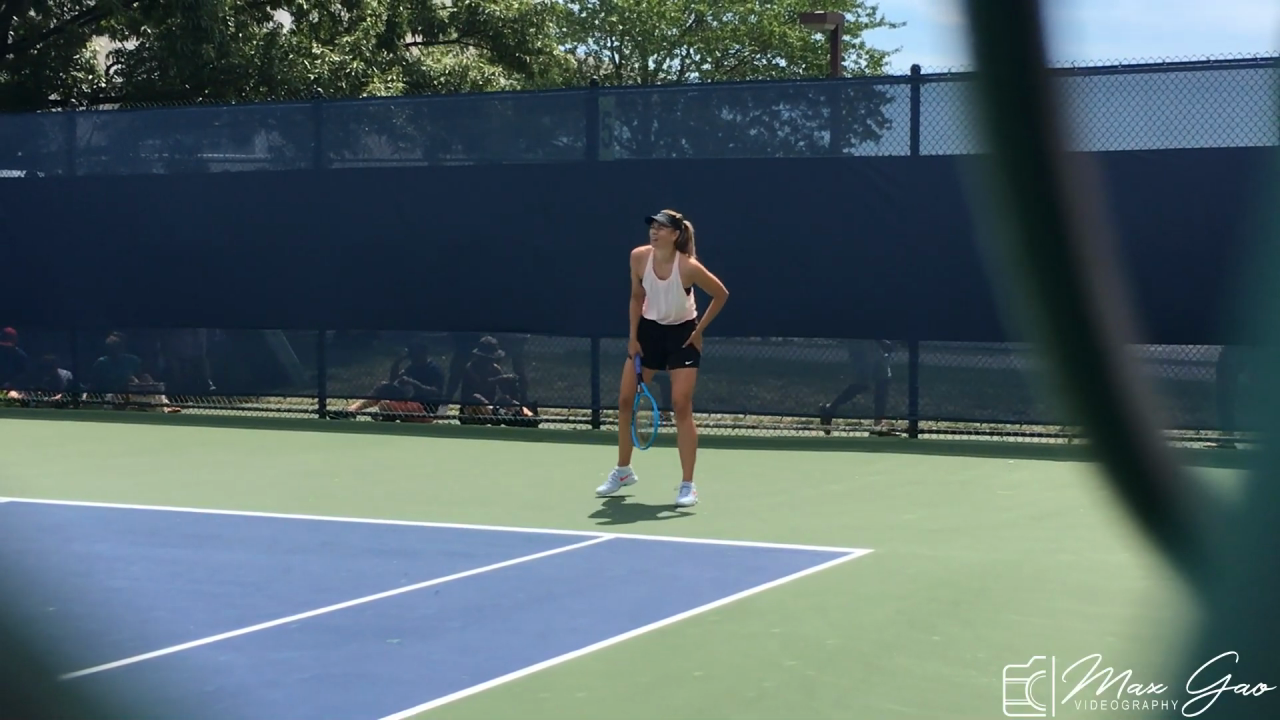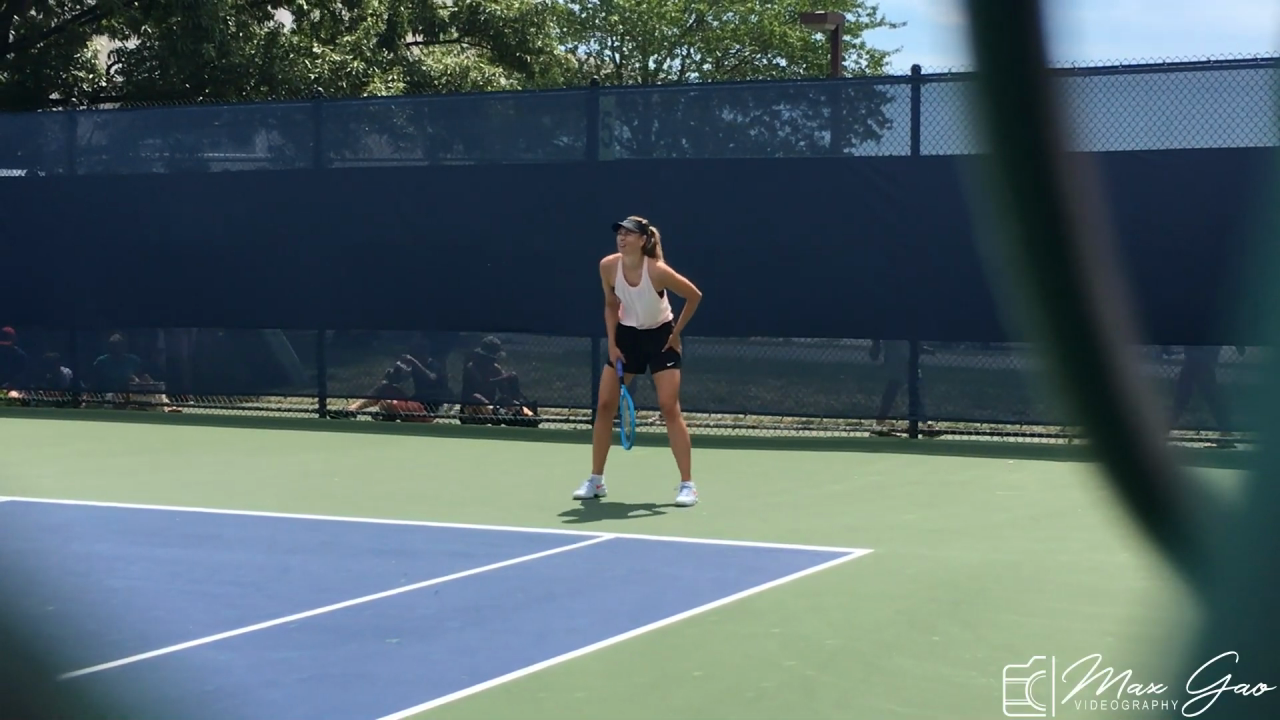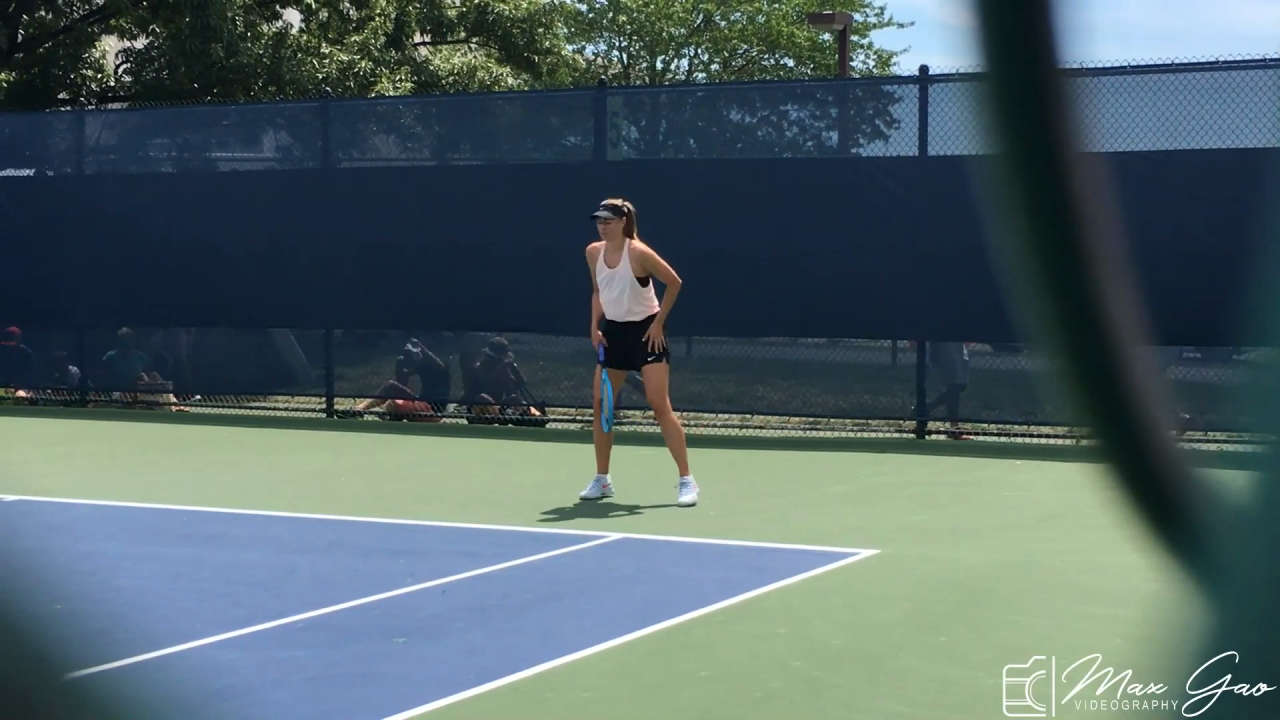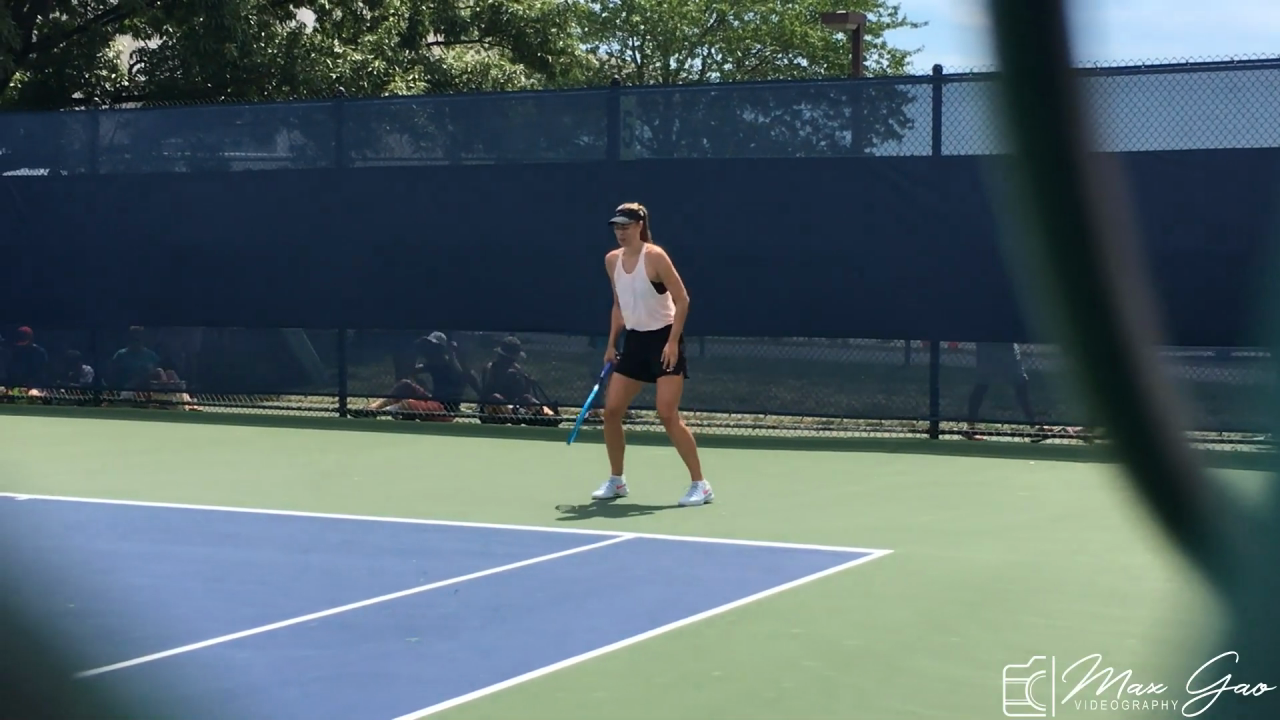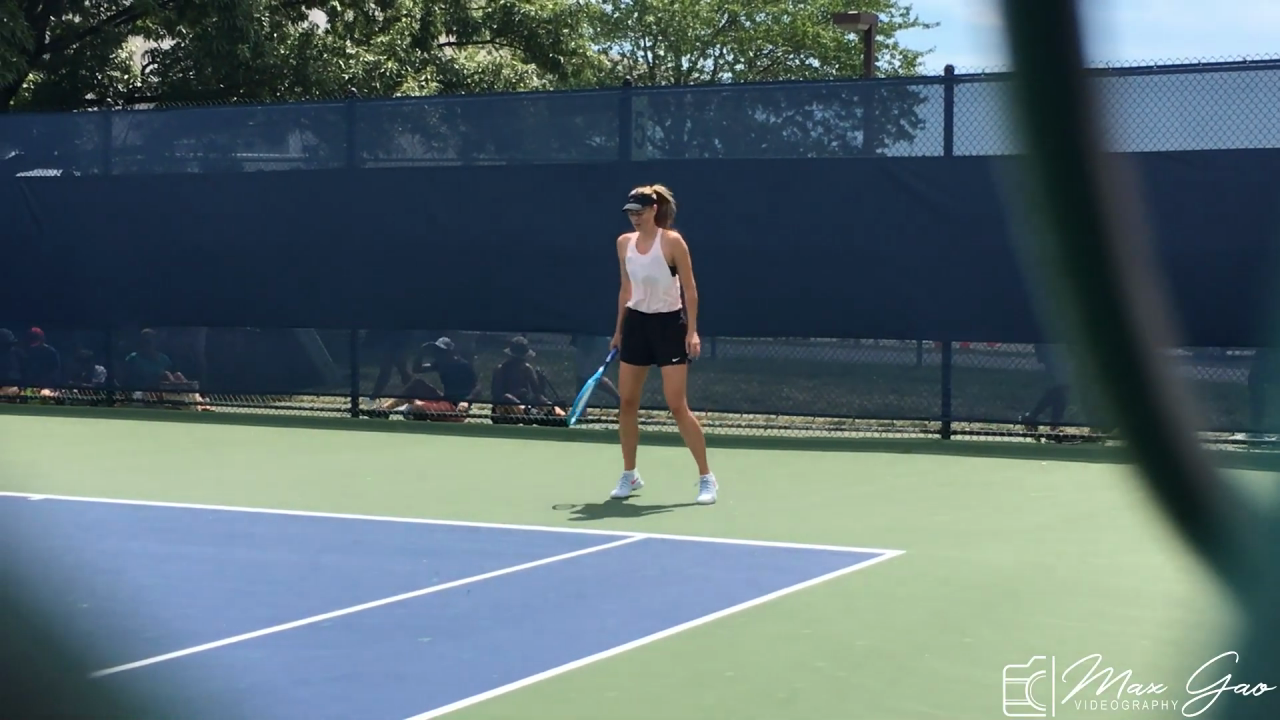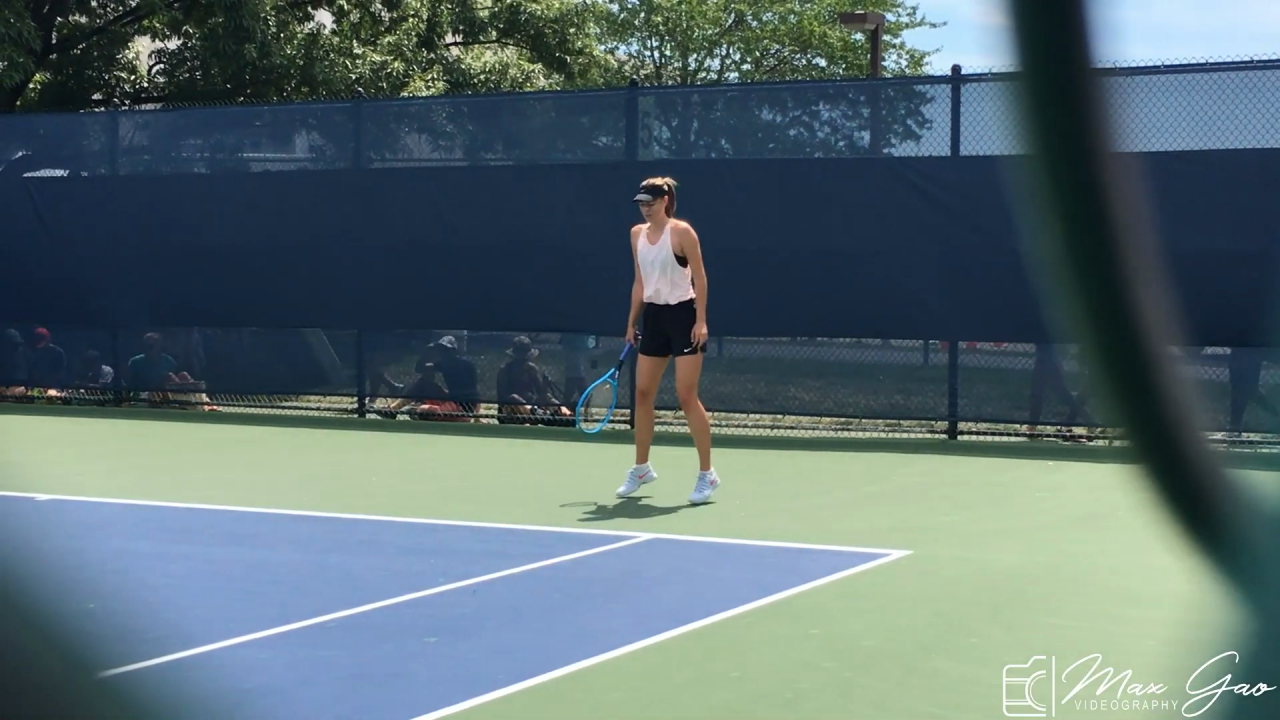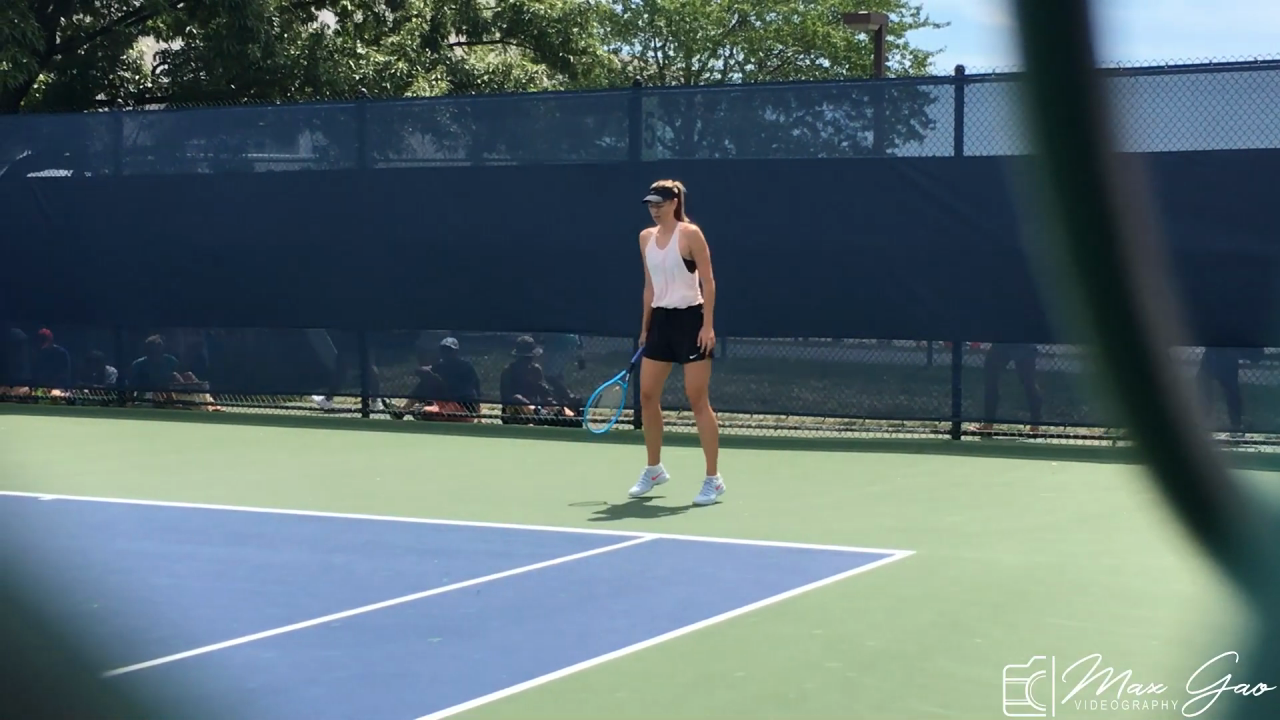
dt=0.3s
person 1, frame 1
left shoulder: (688, 266)
right shoulder: (638, 256)
left elbow: (721, 294)
right elbow: (637, 297)
left wrist: (699, 329)
right wrist: (633, 336)
left hip: (683, 333)
right hip: (649, 330)
left knee: (681, 407)
right knee: (625, 400)
left ankle: (688, 485)
right ankle: (622, 470)
person 1, frame 2
left shoulder: (657, 270)
right shoulder: (608, 265)
left elbow: (694, 296)
right elbow: (611, 305)
left wrist: (677, 332)
right wrist: (611, 343)
left hip: (660, 337)
right hip: (626, 335)
left knee: (670, 409)
right knee: (605, 405)
left ankle: (687, 484)
right ankle: (596, 480)
person 1, frame 3
left shoulder: (639, 252)
right shoulder: (592, 252)
left elbow: (674, 283)
left wrist: (658, 324)
right wrist: (594, 326)
left hip: (645, 331)
right hip: (613, 331)
left knee: (659, 405)
right knee: (600, 404)
left ankle: (686, 481)
right ankle: (602, 479)
person 1, frame 4
left shoulder: (655, 256)
right shoulder: (612, 260)
left elbow: (682, 299)
left wrist: (673, 342)
right wrist: (611, 343)
left hip: (663, 340)
right hip: (634, 341)
left knee: (668, 416)
right knee: (611, 411)
left ankle: (700, 484)
right ankle: (617, 480)
person 1, frame 5
left shoulder: (672, 239)
right shoulder: (624, 242)
left elbow: (689, 287)
left wrist: (692, 330)
right wrist: (618, 329)
left hip: (669, 324)
right hip: (637, 323)
left knee: (677, 405)
right knee: (627, 403)
left ankle: (707, 478)
right ankle: (630, 475)
person 1, frame 6
left shoulder: (682, 231)
right shoulder: (637, 234)
left elbow: (700, 278)
left wrist: (701, 320)
right wrist: (631, 322)
left hip: (682, 315)
right hip: (653, 315)
left knee: (687, 397)
right knee: (643, 394)
left ankle: (707, 474)
right ankle: (641, 468)
person 1, frame 7
left shoulder: (691, 234)
right shoulder: (646, 237)
left elbow: (708, 282)
left wrist: (708, 324)
right wrist: (644, 327)
left hip: (690, 319)
right hip: (661, 320)
left knee: (697, 401)
right knee: (647, 396)
left ankle: (713, 479)
right ankle: (654, 468)
